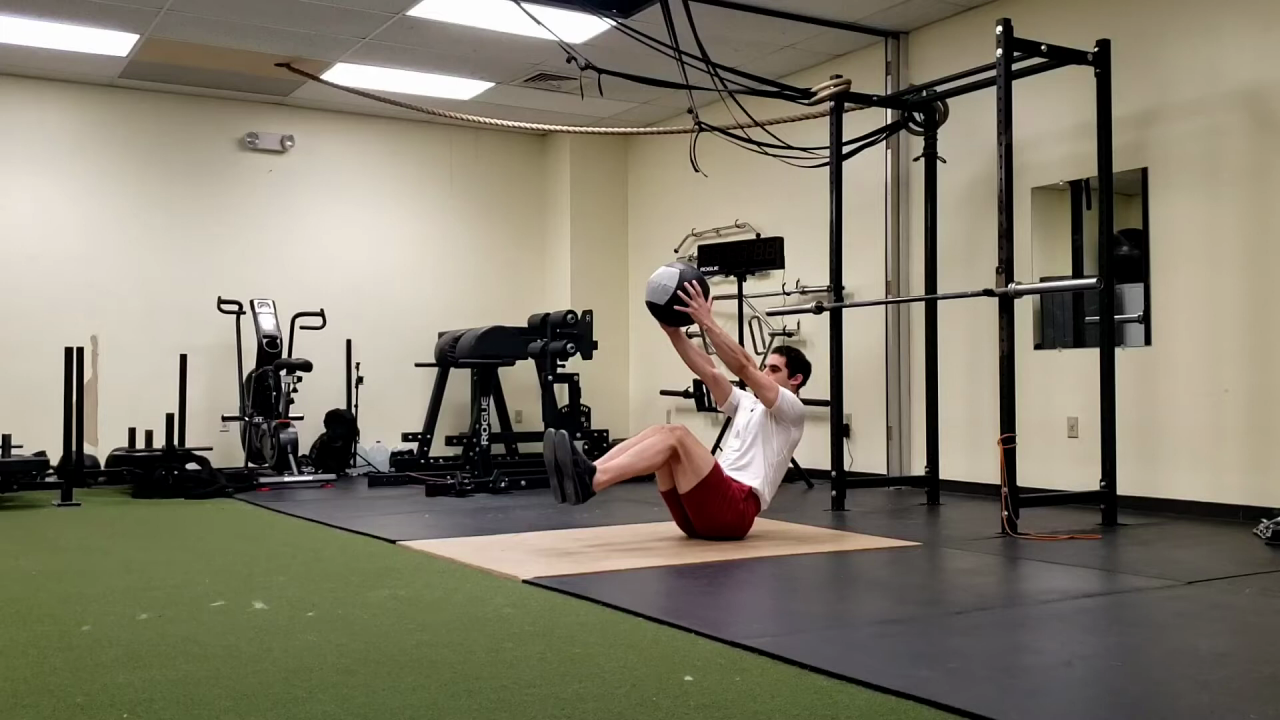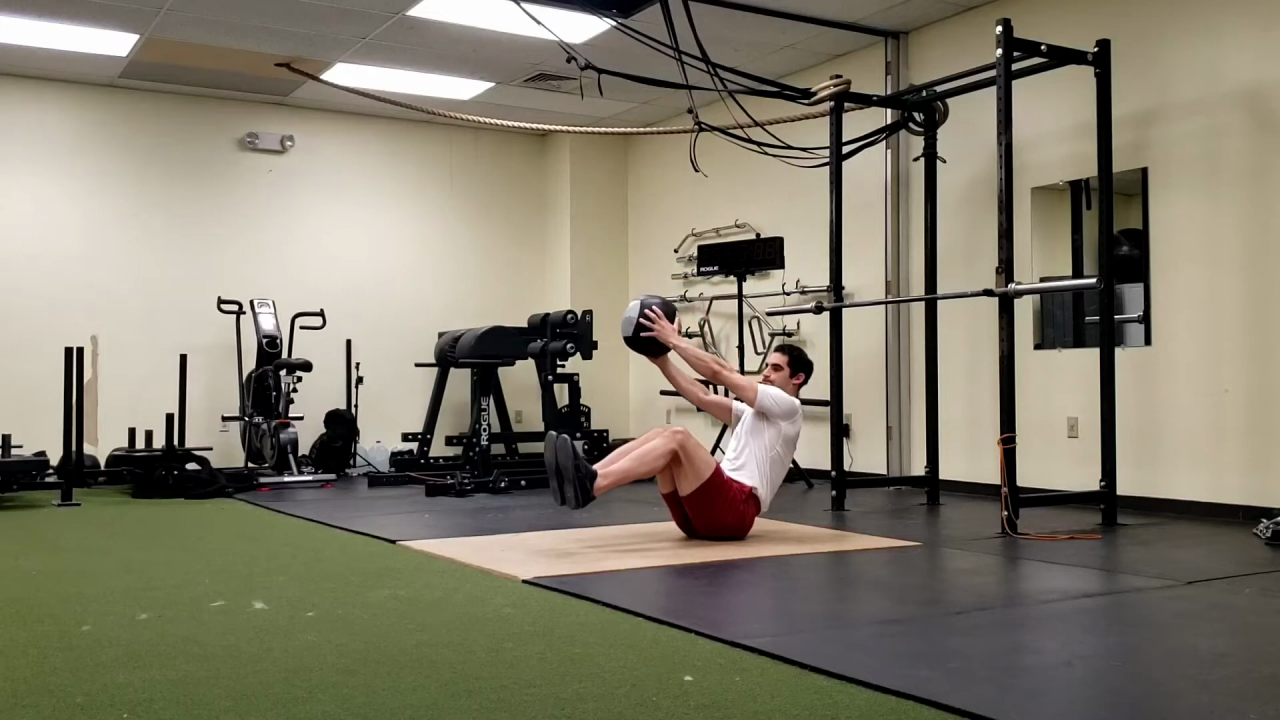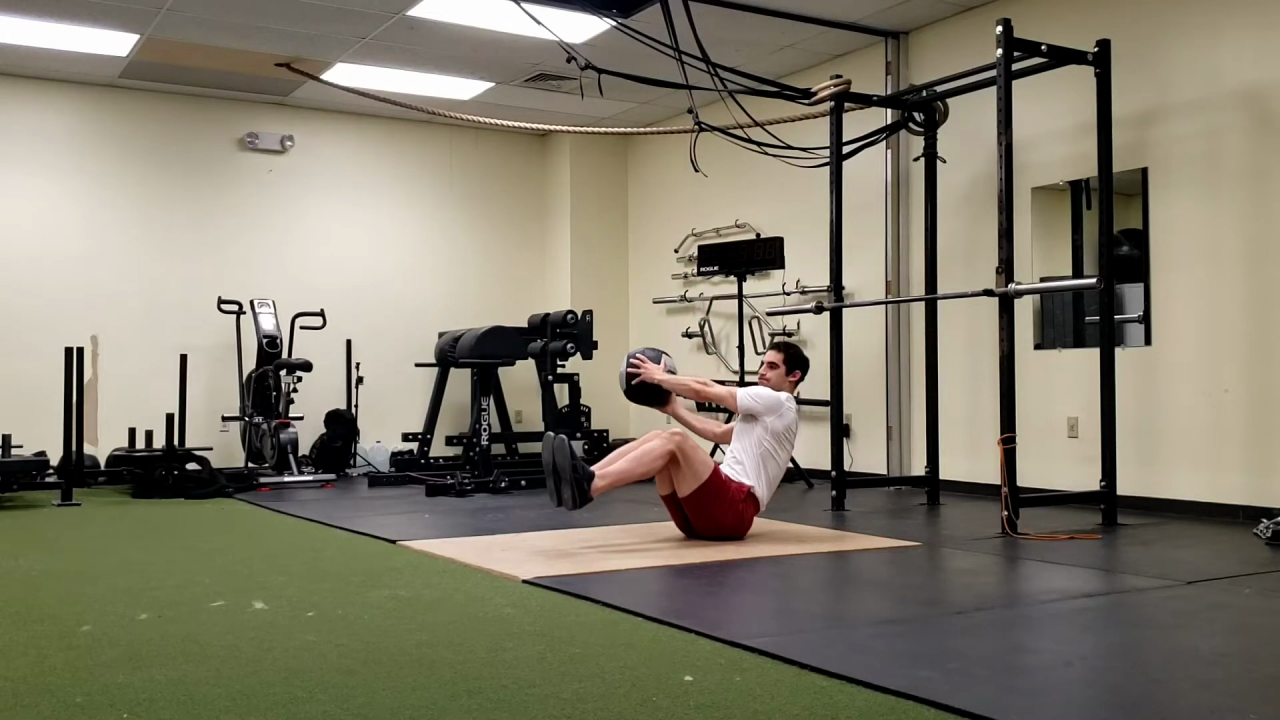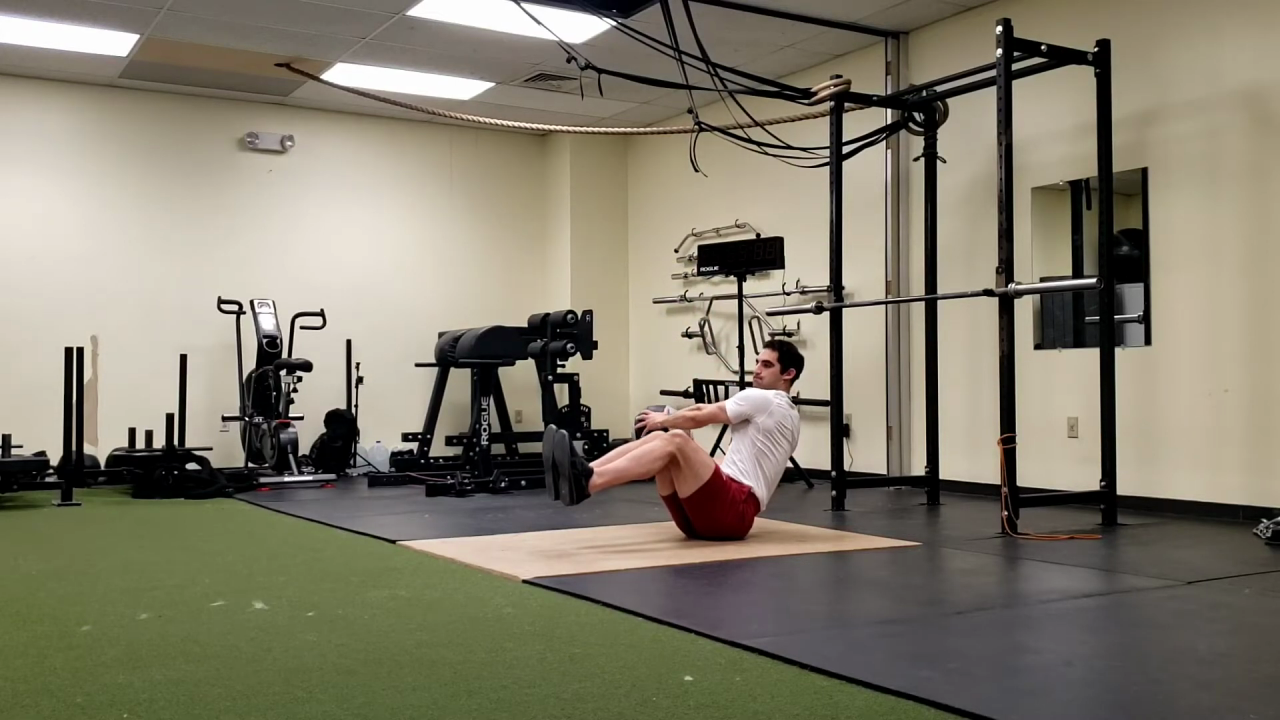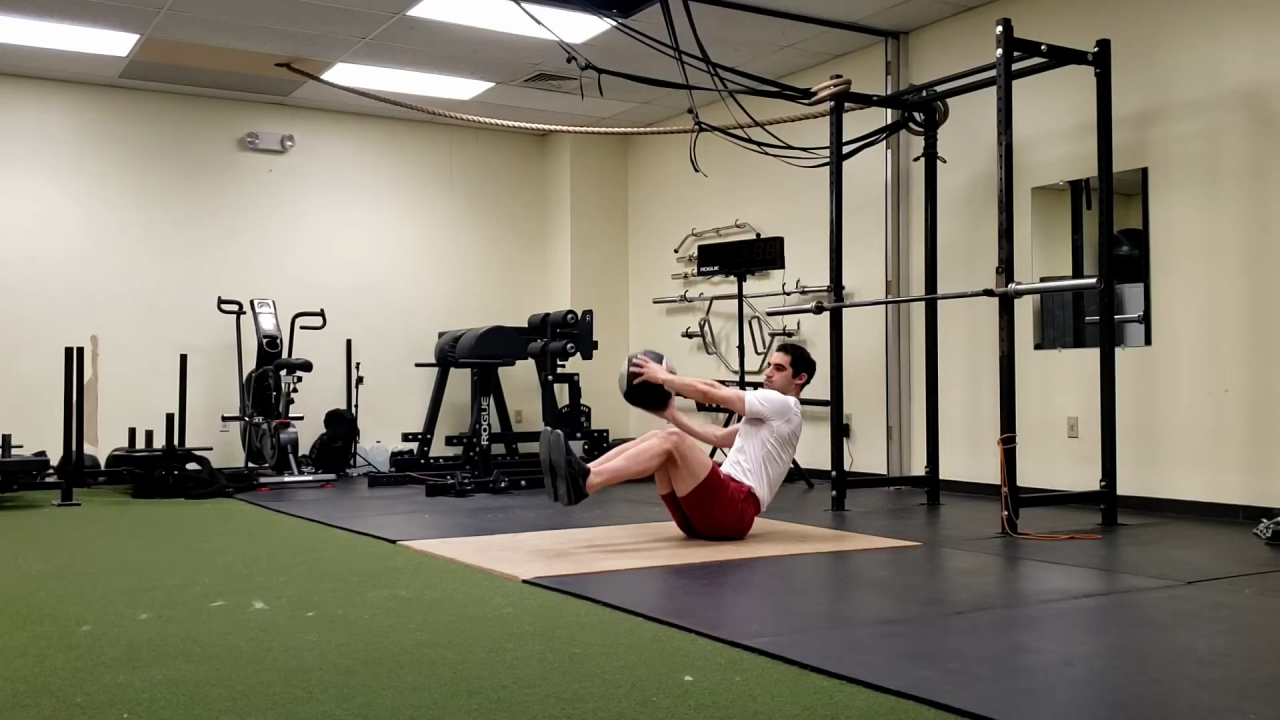
dt=1s
person 1, frame 1
left shoulder: (791, 412)
right shoulder: (748, 404)
left elbow: (744, 368)
right elbow: (708, 372)
left wrist: (706, 322)
right wrist: (673, 330)
left hip: (735, 510)
right hip: (703, 509)
left knee: (676, 435)
right knee: (660, 433)
left ankle: (589, 482)
right ankle: (587, 473)
person 1, frame 2
left shoulder: (787, 408)
right shoulder: (753, 412)
left elbow: (721, 373)
right elbow: (704, 398)
left wrist: (674, 340)
right wrist: (662, 361)
left hip: (735, 511)
right hip: (705, 509)
left knee: (677, 438)
right knee: (662, 435)
left ankle: (590, 486)
right ankle: (587, 476)
person 1, frame 3
left shoulder: (777, 403)
right shoulder: (763, 414)
left elbow: (705, 390)
right elbow: (720, 433)
left wrist: (660, 377)
right wrist: (672, 408)
left hip: (733, 510)
right hip: (709, 509)
left knee: (675, 439)
right knee: (658, 437)
left ankle: (588, 487)
right ankle: (584, 478)
person 1, frame 4
left shoulder: (765, 400)
right shoulder: (778, 413)
left elbow: (702, 415)
left wrist: (664, 419)
right wrist: (690, 460)
left hip: (733, 511)
right hip: (710, 509)
left knee: (676, 440)
right knee: (658, 438)
left ankle: (585, 483)
right ankle: (582, 473)
person 1, frame 5
left shoulder: (781, 405)
right shoulder: (766, 416)
left elbow: (711, 393)
right elbow: (718, 437)
left wrist: (662, 376)
right wrist: (669, 414)
left hip: (733, 510)
right hip: (716, 504)
left knee: (671, 439)
right knee: (658, 437)
left ankle: (584, 483)
right ankle: (582, 474)
